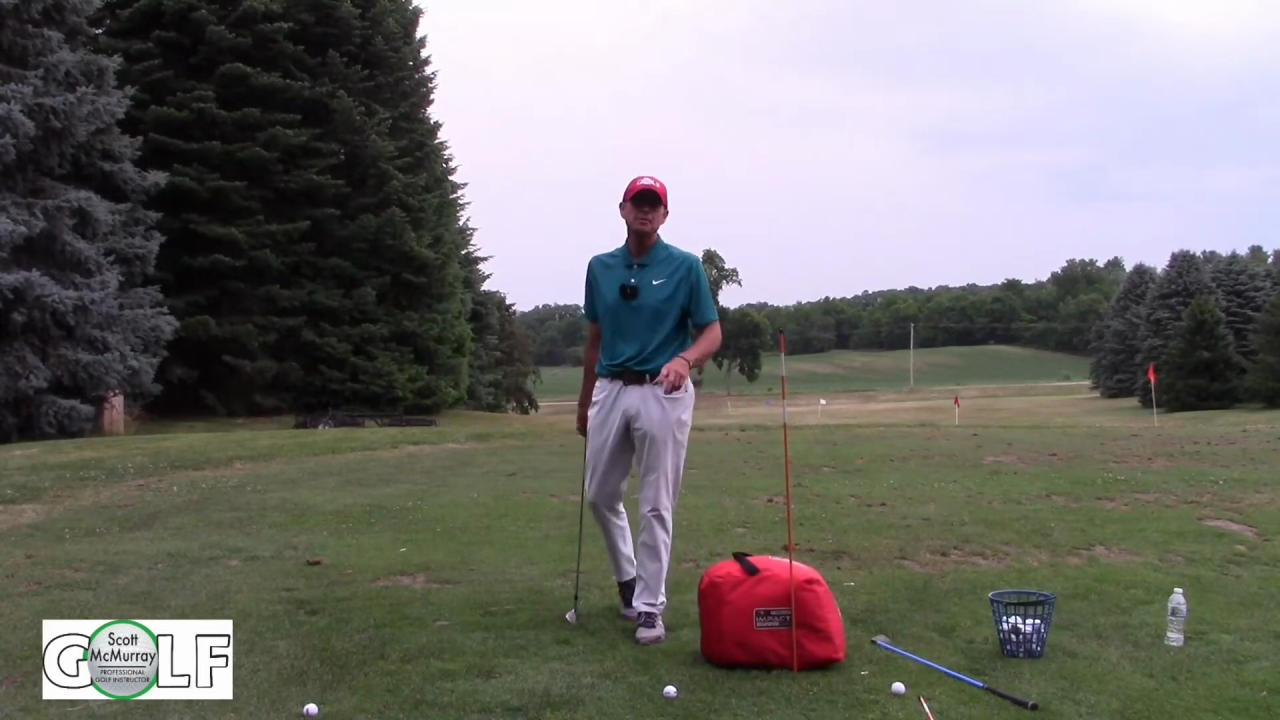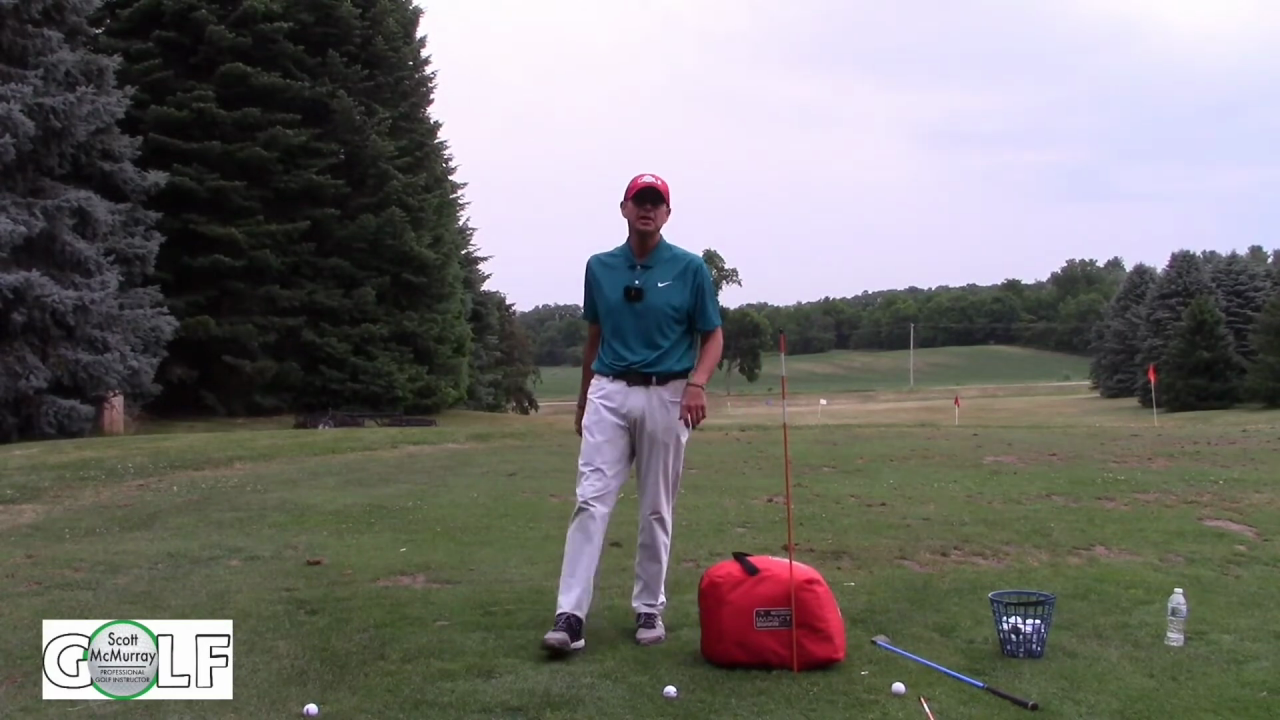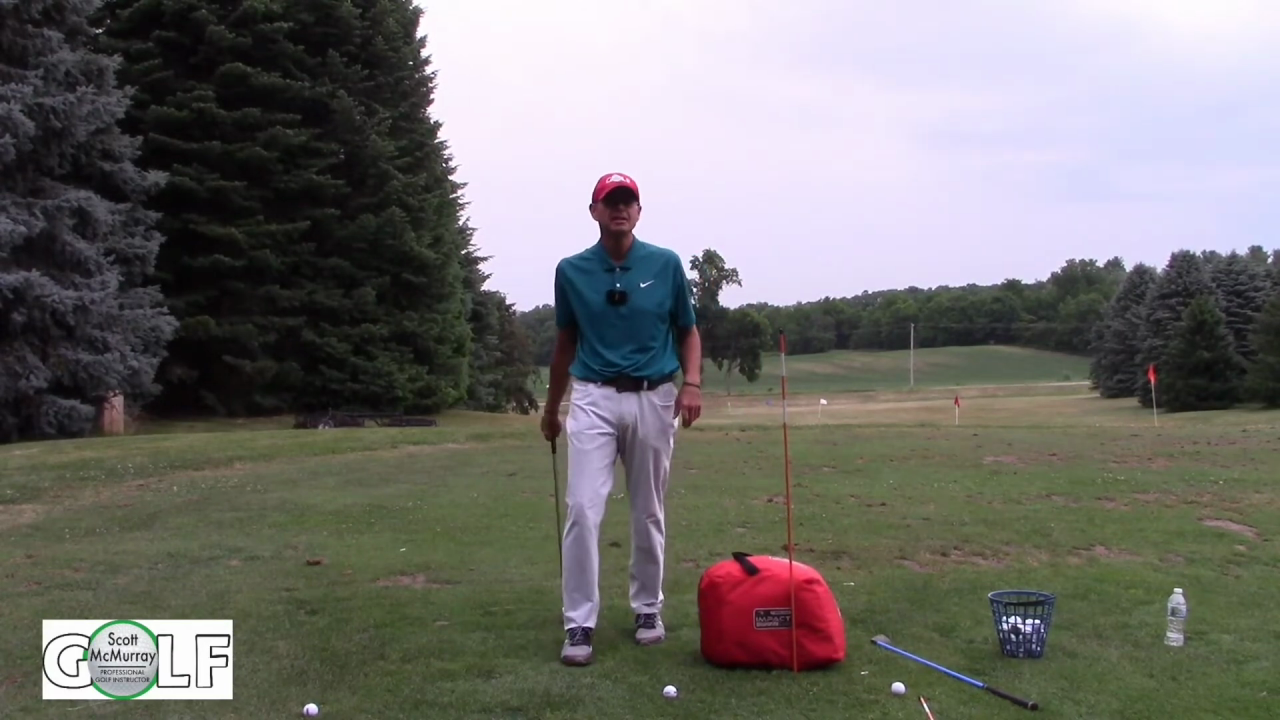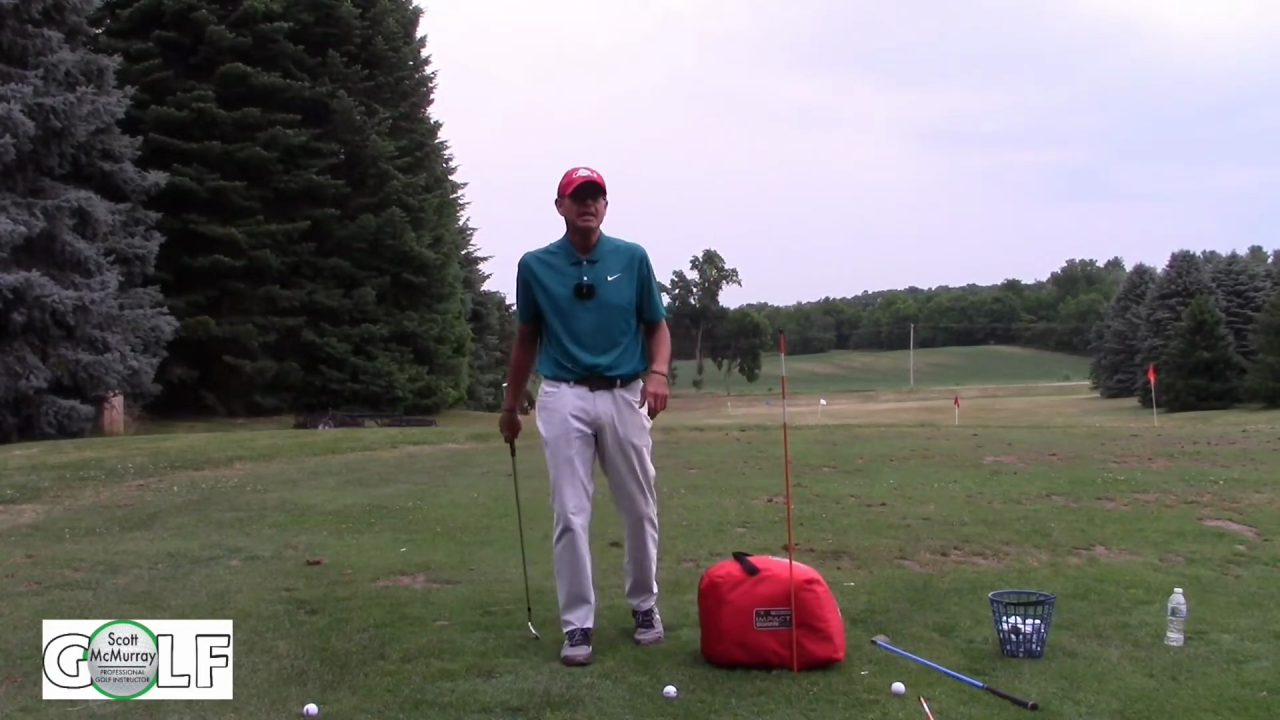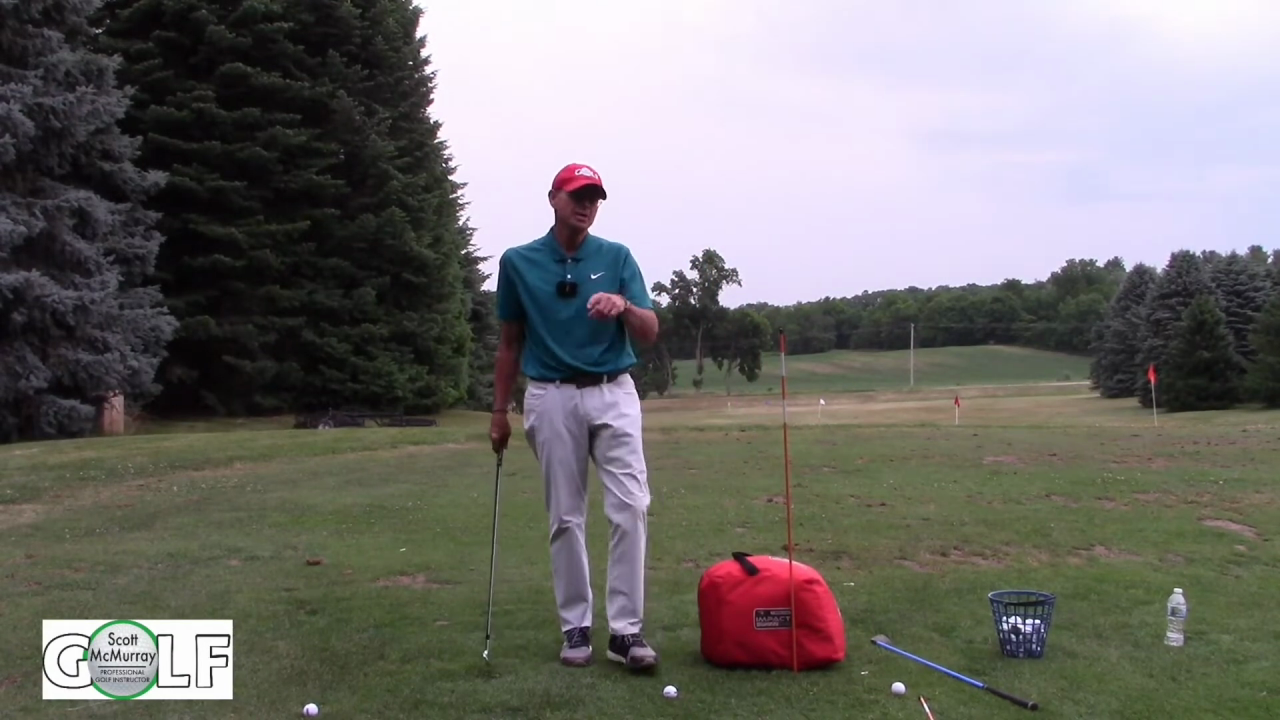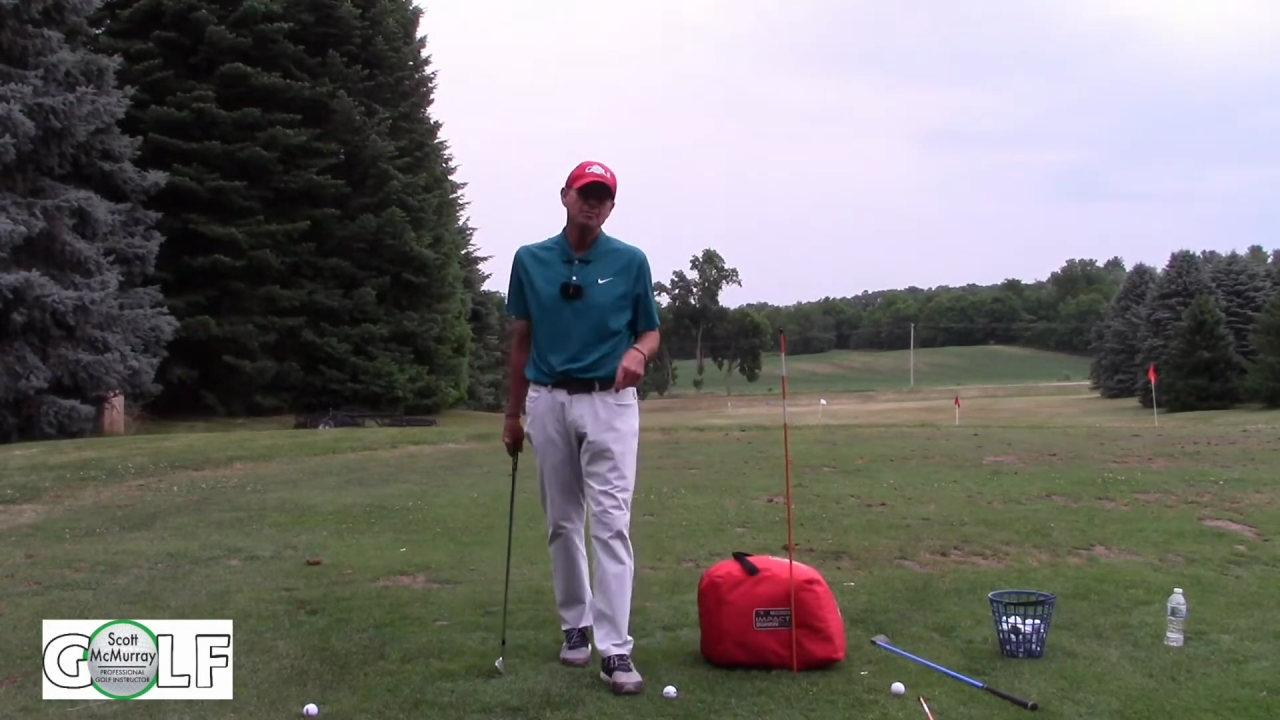
dt=0.5s
person 1, frame 1
left shoulder: (686, 266)
right shoulder: (599, 267)
left elbow: (711, 331)
left wrist: (684, 360)
right wrist: (584, 400)
left hip: (663, 394)
right hip: (611, 392)
left knee: (656, 506)
right knee: (601, 497)
left ankle: (649, 607)
right ankle: (628, 575)
person 1, frame 2
left shoulder: (690, 267)
right shoulder: (599, 267)
left elbow: (711, 336)
left wrist: (696, 384)
right wrist: (583, 400)
left hip: (666, 397)
right hip: (609, 394)
left knee: (656, 511)
right knee: (591, 502)
left ankle: (649, 608)
right ankle: (570, 616)
person 1, frame 3
left shoulder: (666, 265)
right shoulder: (571, 270)
left elbow: (687, 331)
right elbow: (566, 343)
left wrist: (691, 383)
right wrist: (551, 407)
left hip: (653, 400)
right hip: (593, 399)
left knee: (648, 514)
right knee: (583, 511)
left ankle: (647, 607)
right ankle: (579, 623)
person 1, frame 4
left shoulder: (633, 258)
right shoulder: (535, 265)
left elbow: (657, 326)
right elbow: (526, 339)
left wrist: (658, 373)
right wrist: (510, 404)
left hip: (625, 398)
right hip: (564, 400)
left knee: (639, 511)
right knee: (571, 517)
left ankle: (643, 603)
right ankle: (577, 625)
person 1, frame 5
left shoulder: (618, 257)
right shoulder: (517, 262)
left elbow: (650, 332)
right elbow: (510, 341)
left wrist: (622, 308)
right wrist: (499, 409)
left hip: (613, 393)
right hip: (551, 398)
left knee: (630, 508)
right knee: (565, 517)
left ankle: (625, 629)
right ankle: (576, 625)
person 1, frame 6
left shoulder: (631, 261)
right shoulder: (529, 260)
left elbow: (650, 332)
right elbow: (521, 341)
left wrist: (638, 353)
right wrist: (513, 412)
left hip: (610, 402)
right hip: (548, 401)
left knee: (610, 524)
right knee: (562, 523)
left ankle: (615, 648)
right ankle: (575, 625)
